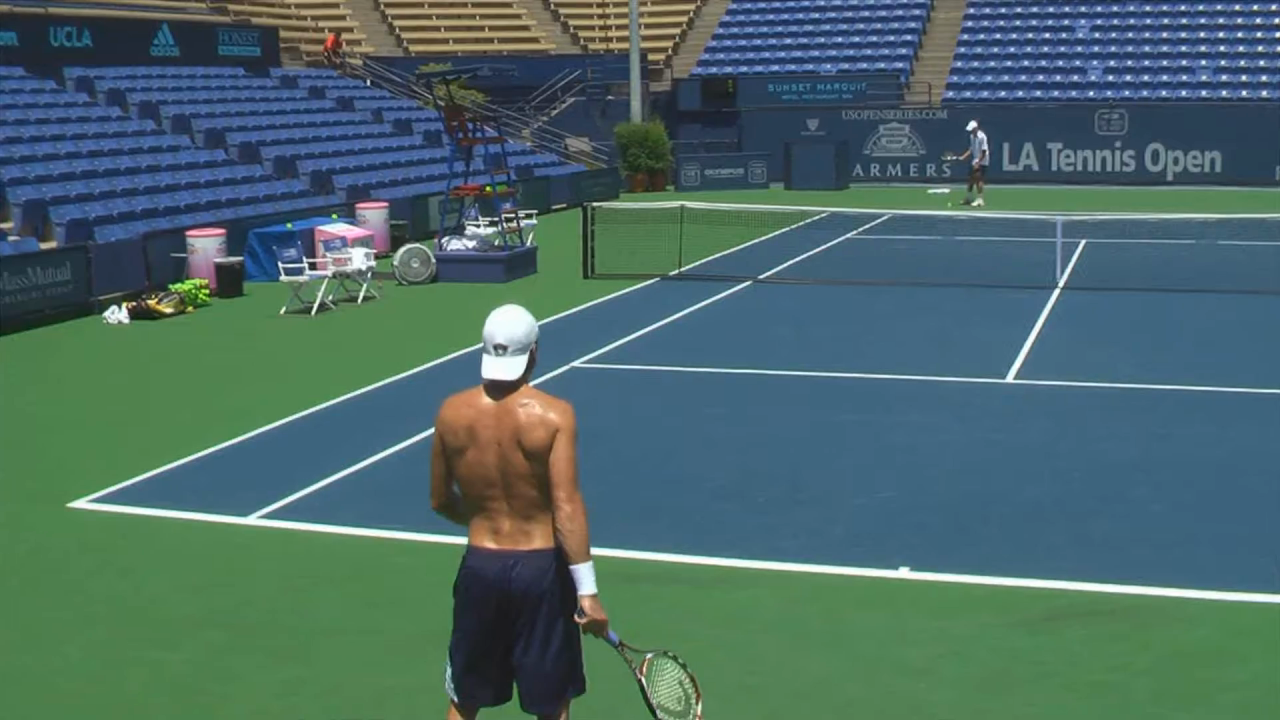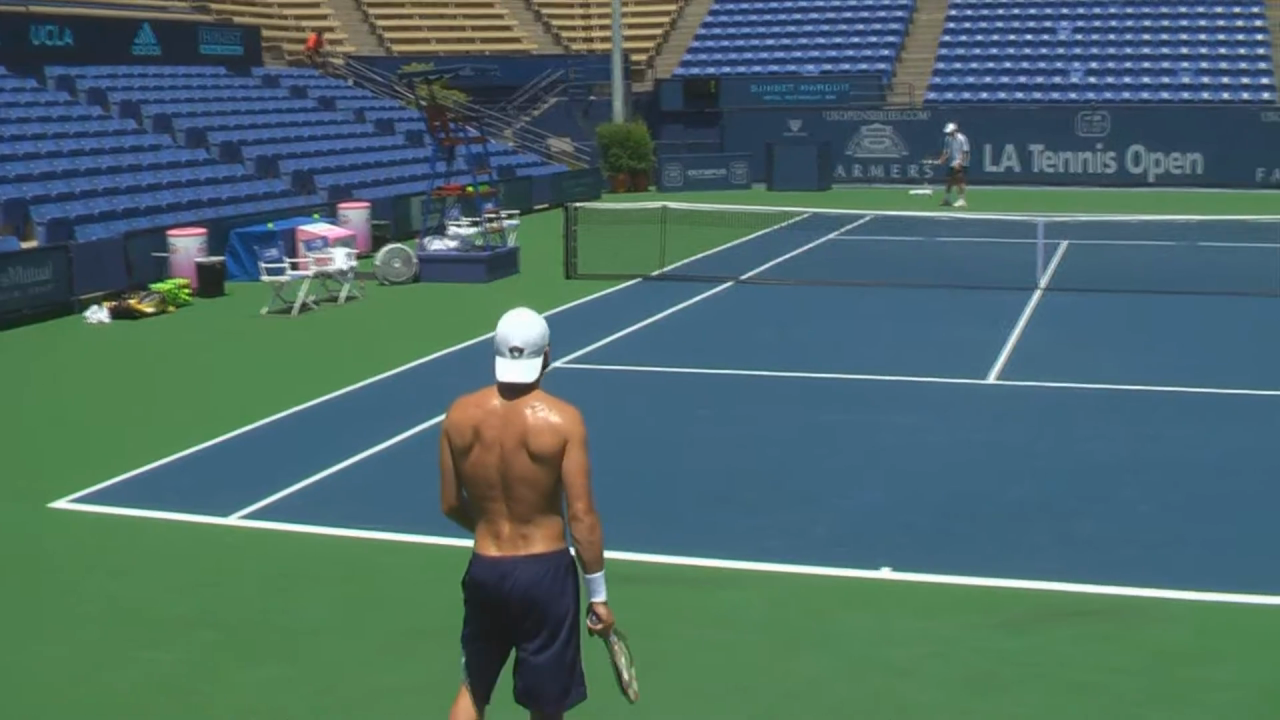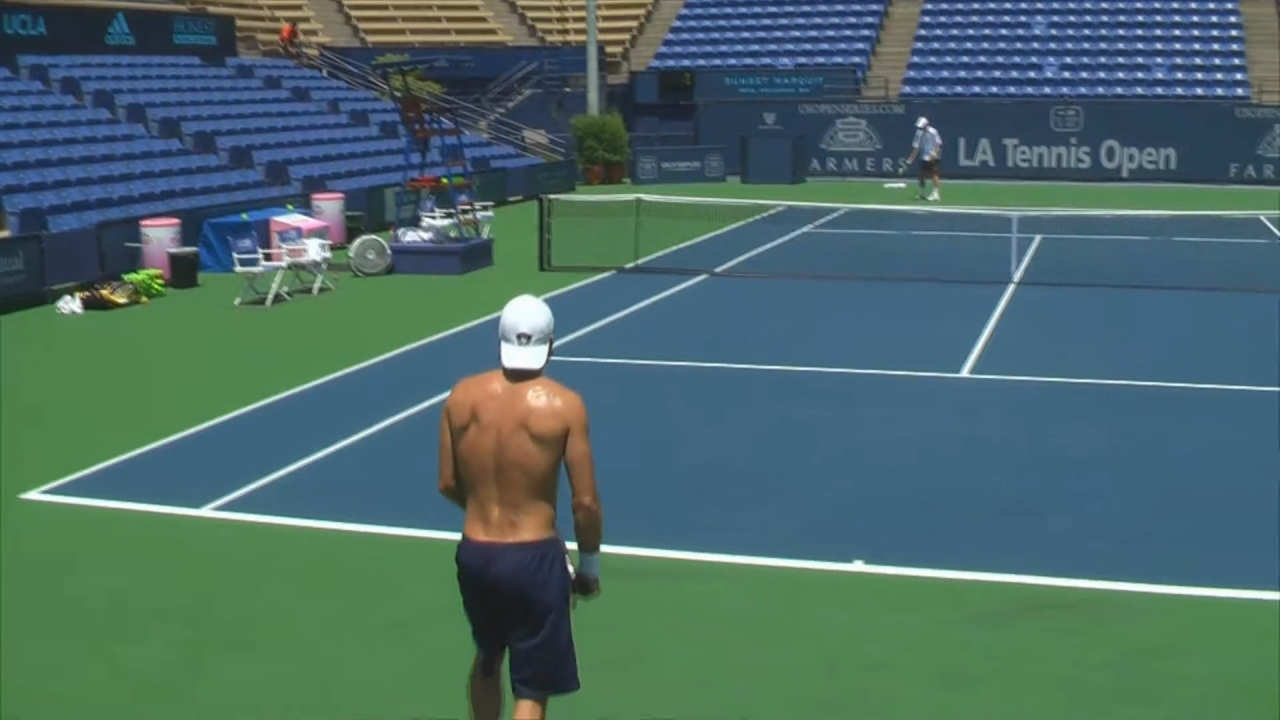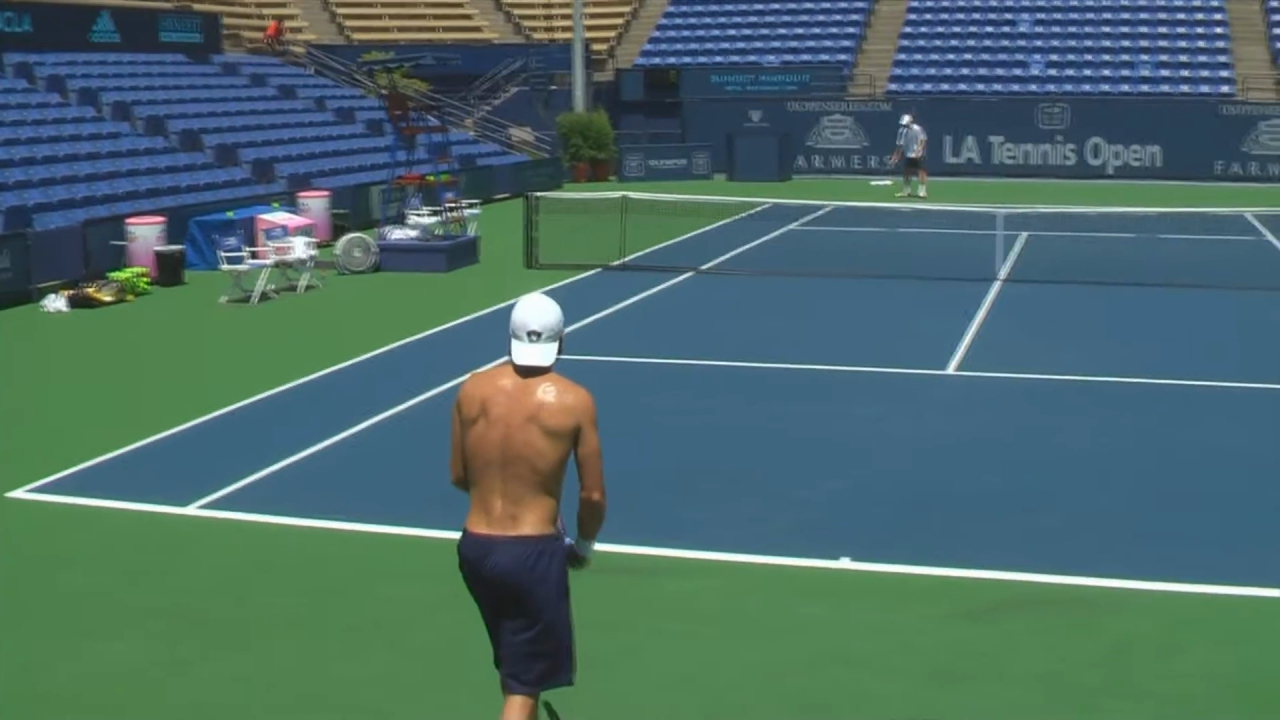
dt=0.5s
person 1, frame 1
left shoulder: (452, 412)
right shoulder: (553, 414)
left elbow: (440, 501)
right elbow: (566, 507)
right wrist: (587, 590)
left hip: (480, 565)
right hip: (541, 566)
person 1, frame 2
left shoulder: (460, 414)
right shoulder: (561, 419)
left elbow: (451, 505)
right elbow: (581, 515)
right wrist: (598, 595)
left hip: (484, 569)
right hip: (545, 571)
left knee: (474, 684)
person 1, frame 3
left shoulder: (462, 396)
right shoulder: (563, 404)
left elbow: (448, 484)
right elbow: (585, 502)
right wrist: (589, 565)
left hip: (473, 552)
right hip: (533, 558)
left knee: (486, 661)
person 1, frame 4
left shoulder: (472, 389)
right shoulder: (573, 400)
left elbow: (459, 476)
right elbow: (593, 495)
right wrist: (583, 546)
left hip: (475, 547)
right hip: (532, 552)
left knee: (514, 659)
right knee: (523, 683)
